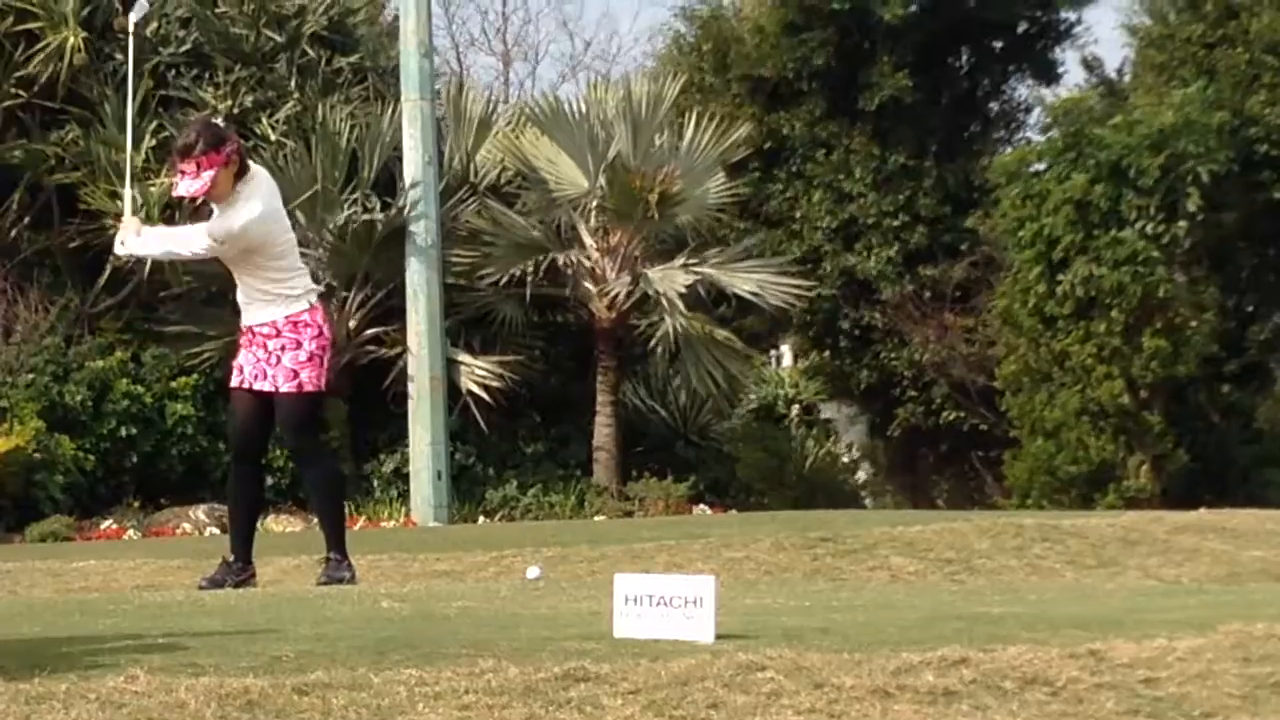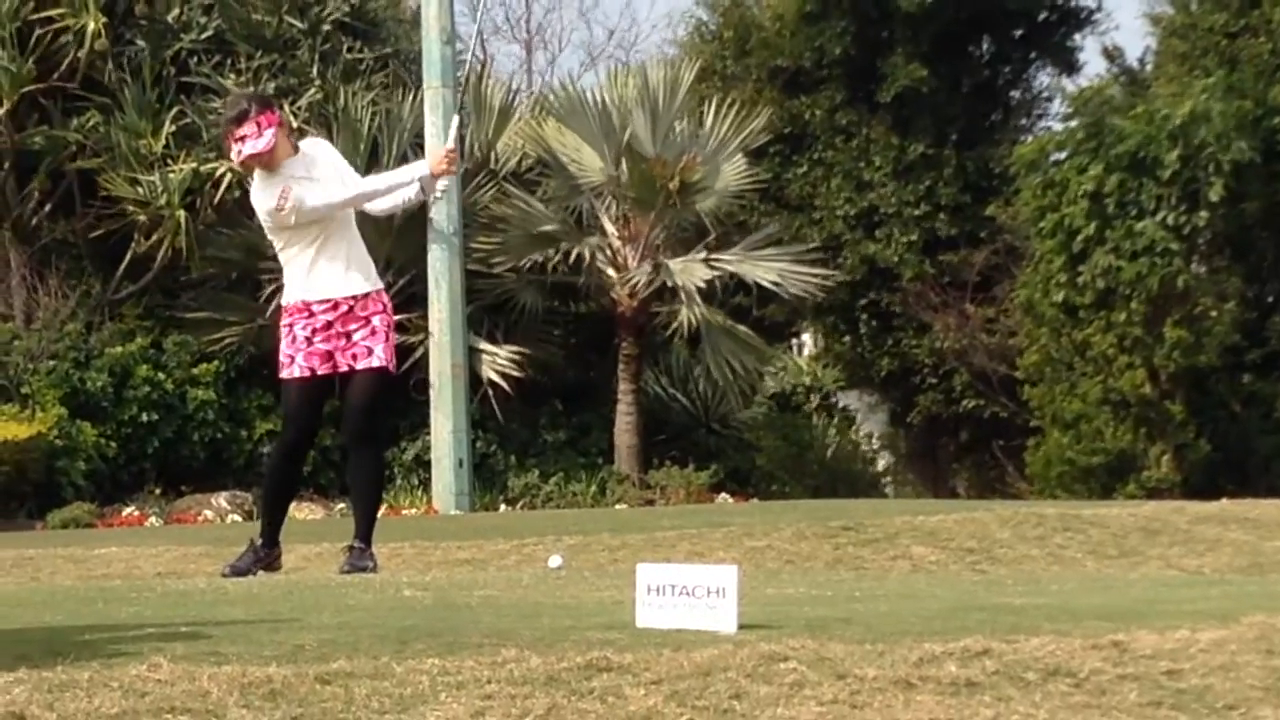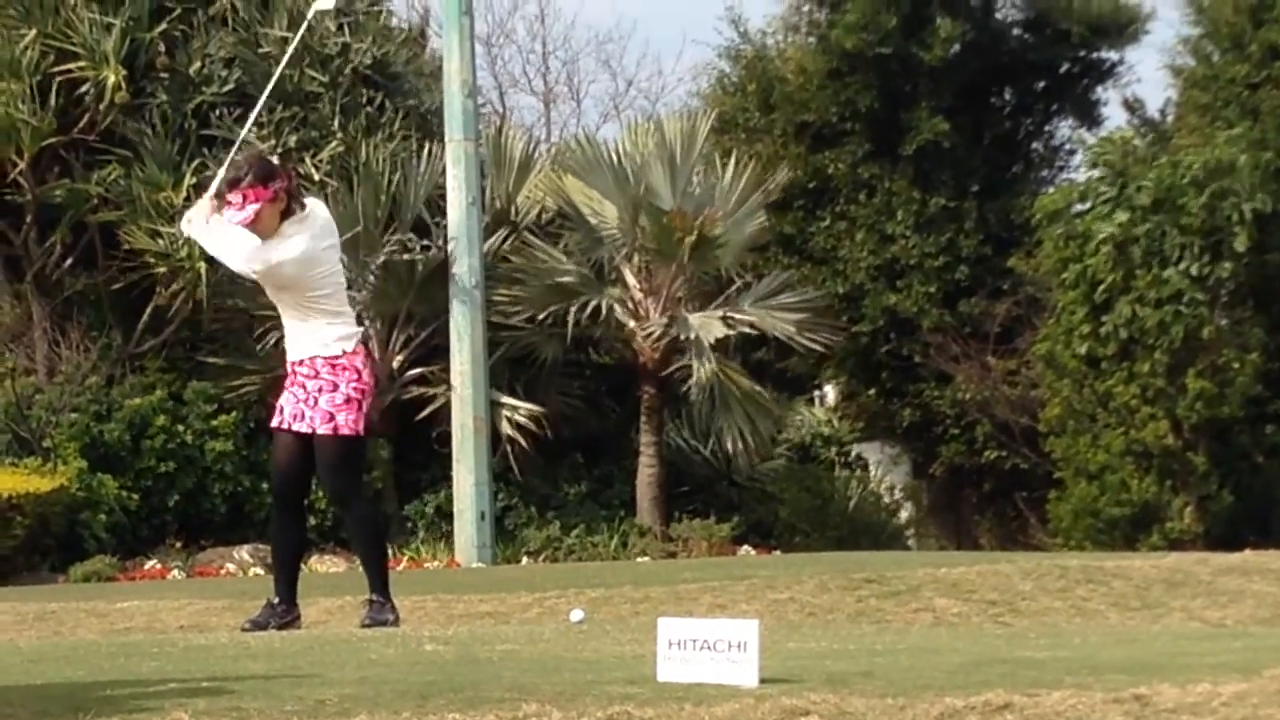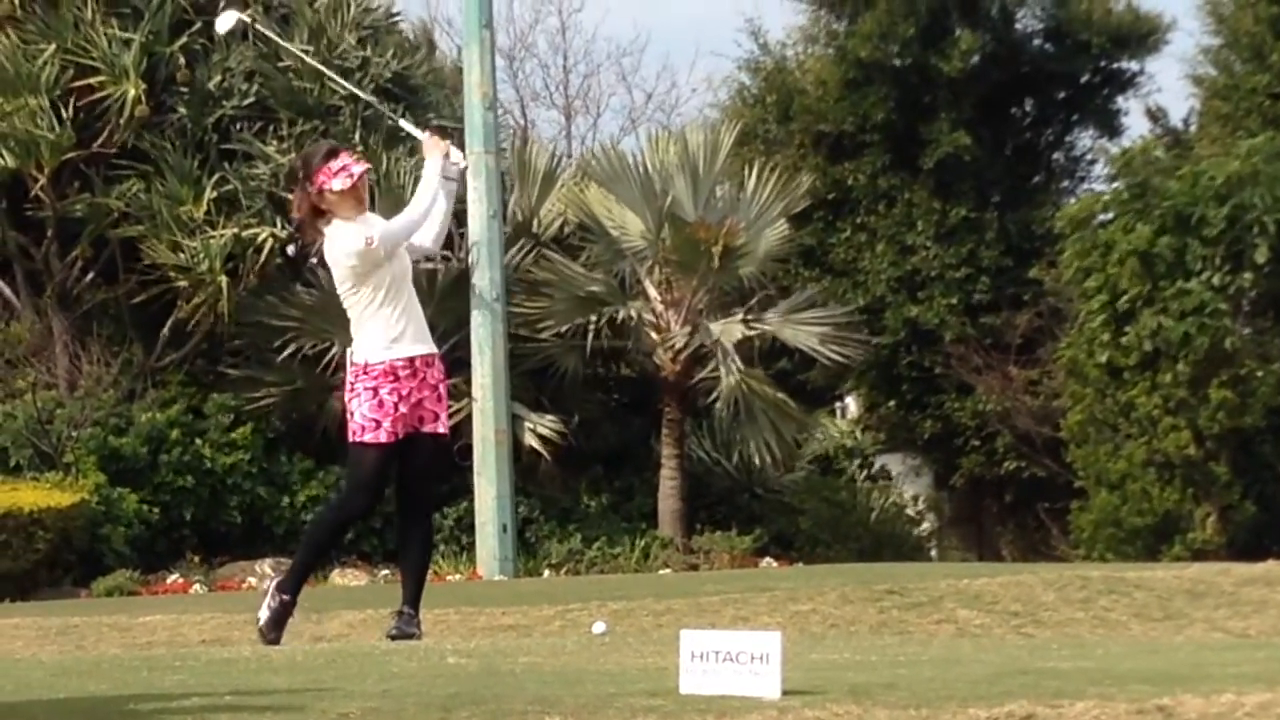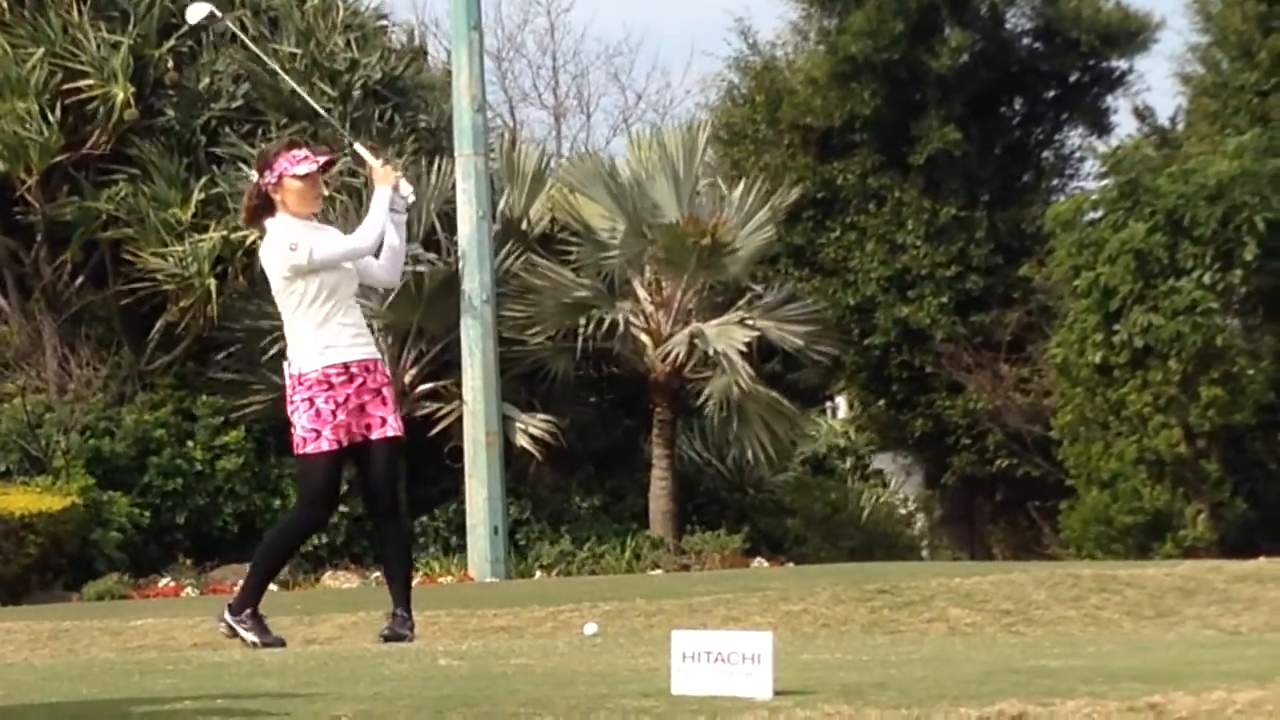
dt=1s
person 1, frame 1
left shoulder: (242, 220)
right shoulder: (251, 176)
left elbow: (189, 243)
right elbow: (204, 229)
left wrist: (133, 240)
right wrist: (141, 232)
left hip: (294, 329)
right hip: (258, 331)
left knee: (302, 442)
right knee: (244, 446)
left ankle: (338, 556)
right ankle: (240, 560)
person 1, frame 2
left shoulder: (318, 150)
right shoulder: (270, 196)
left elbow: (376, 202)
right elbow: (355, 194)
left wrist: (425, 180)
right wrist: (421, 170)
left hip: (366, 306)
right hip: (309, 317)
left knee: (363, 429)
right knee: (296, 433)
left ankle: (362, 544)
right ankle: (266, 544)
person 1, frame 3
left shoulder: (274, 258)
right shoulder: (314, 210)
left elbow: (220, 241)
left wrist: (197, 222)
left hip: (335, 370)
right hip: (306, 370)
left knee: (343, 487)
right knee: (284, 488)
left ankle: (381, 599)
right ankle: (283, 602)
person 1, frame 4
left shoulder: (365, 225)
right shoulder: (354, 241)
left elbow: (429, 239)
right elbow: (418, 211)
left wrist: (446, 173)
right wrist: (435, 160)
left hip: (422, 369)
right hip: (379, 377)
left knee: (417, 497)
right knee: (361, 494)
left ankle: (409, 609)
right ankle: (285, 589)
person 1, frame 5
left shoulder: (325, 235)
right shoulder: (281, 243)
left elbow: (385, 274)
right elbow: (358, 245)
left wrist: (395, 207)
right wrist: (381, 191)
left hip: (367, 373)
right hip: (316, 383)
left knee: (386, 499)
right knee: (315, 506)
left ankle: (401, 610)
right ankle: (241, 610)
